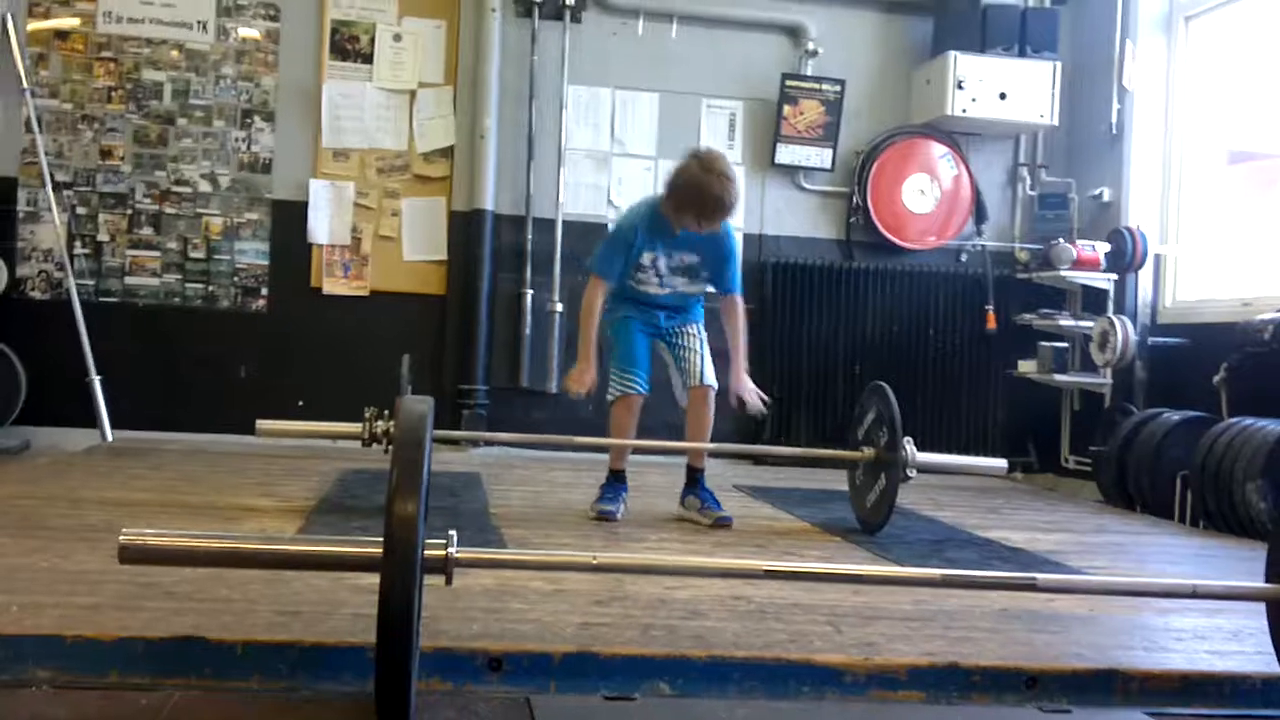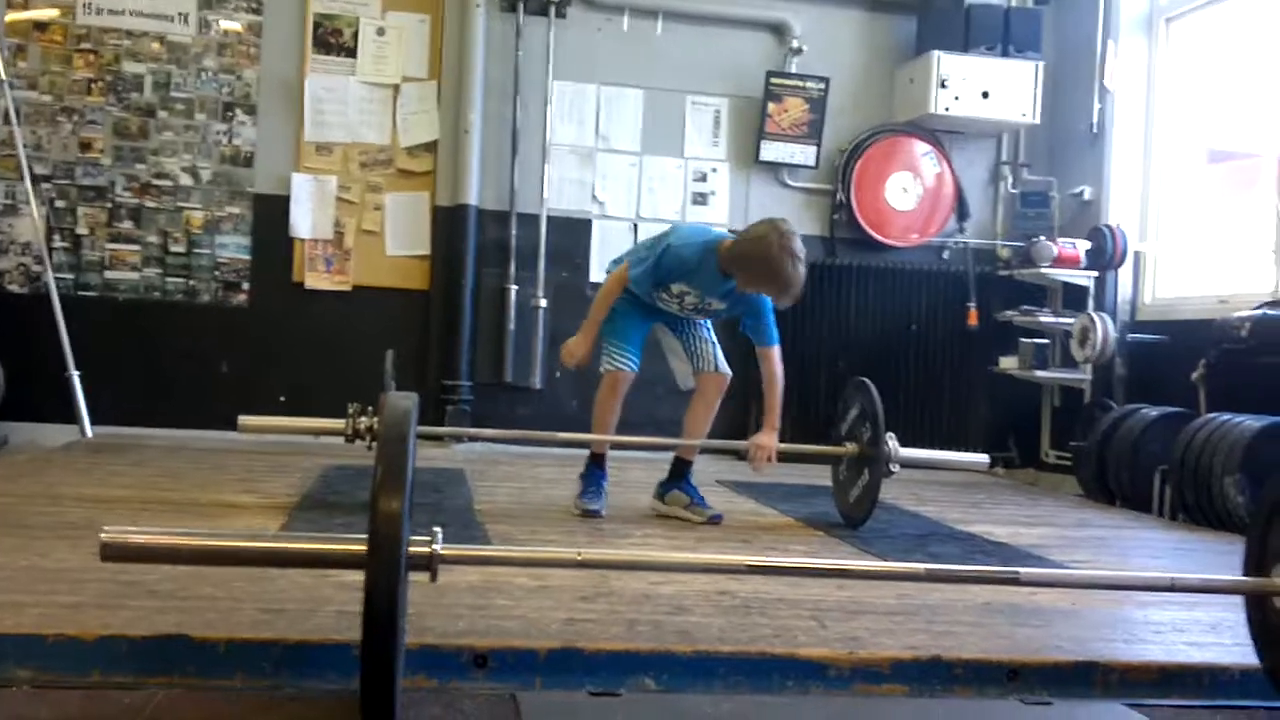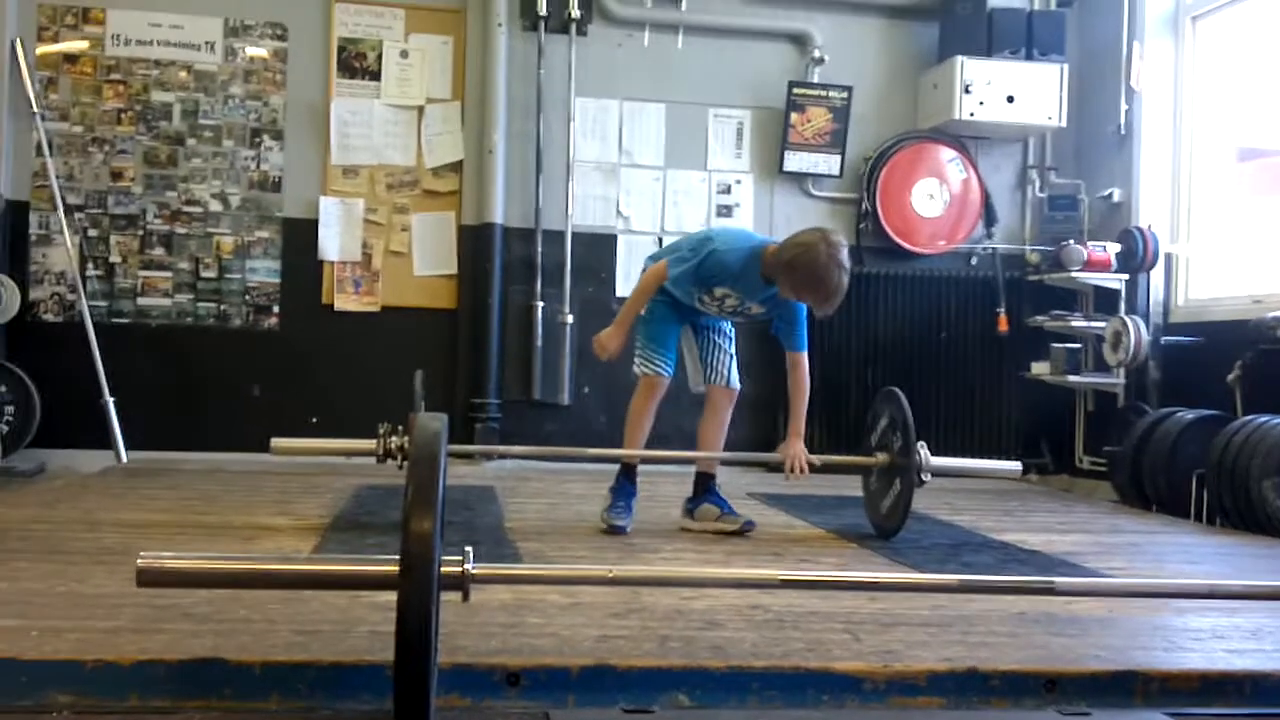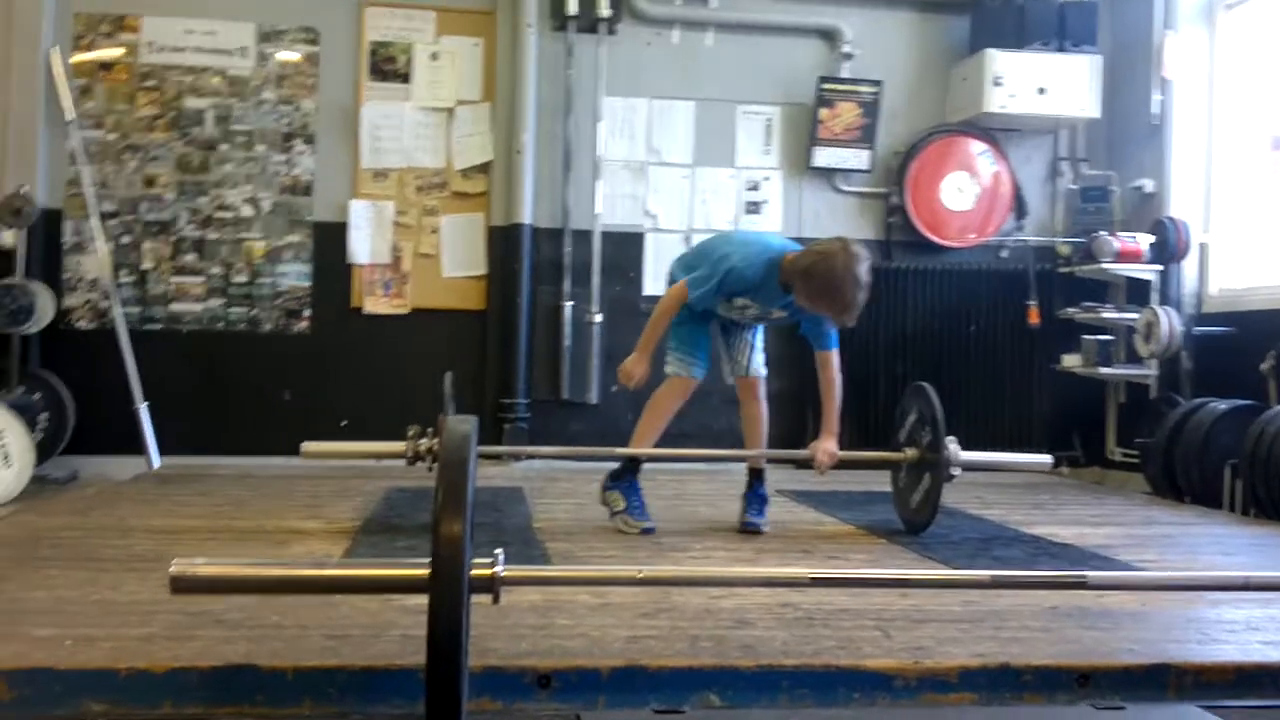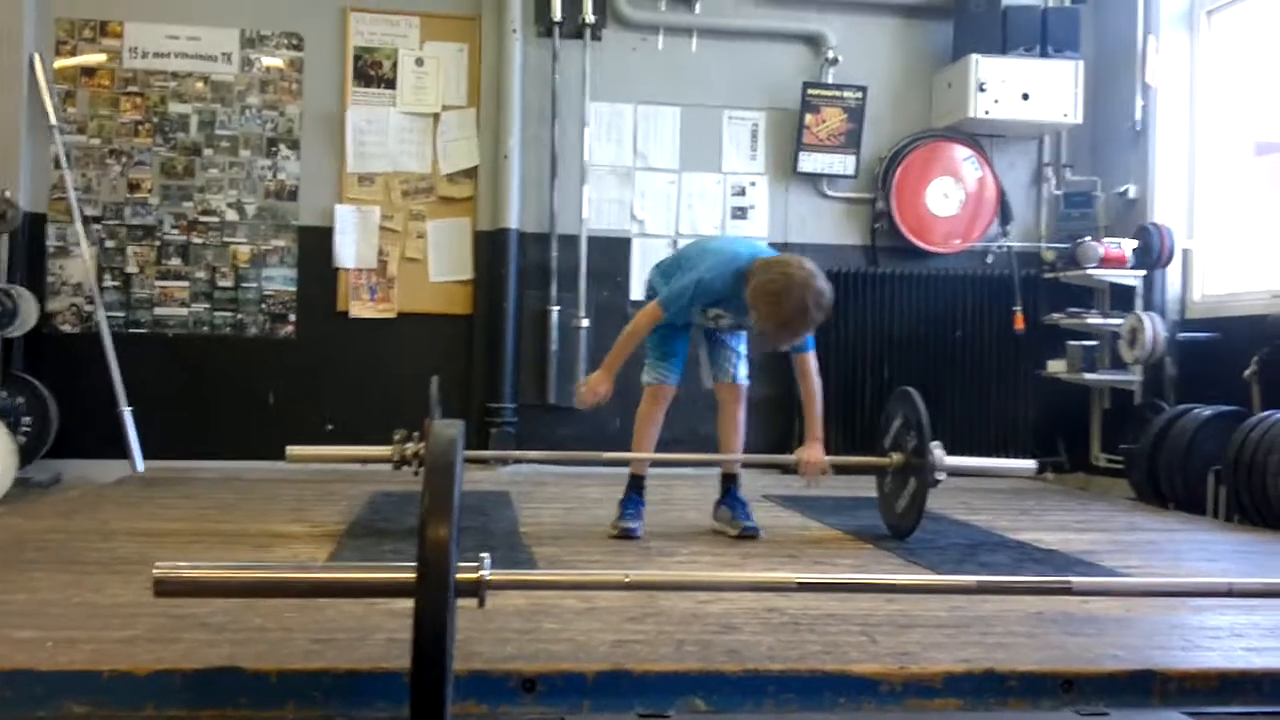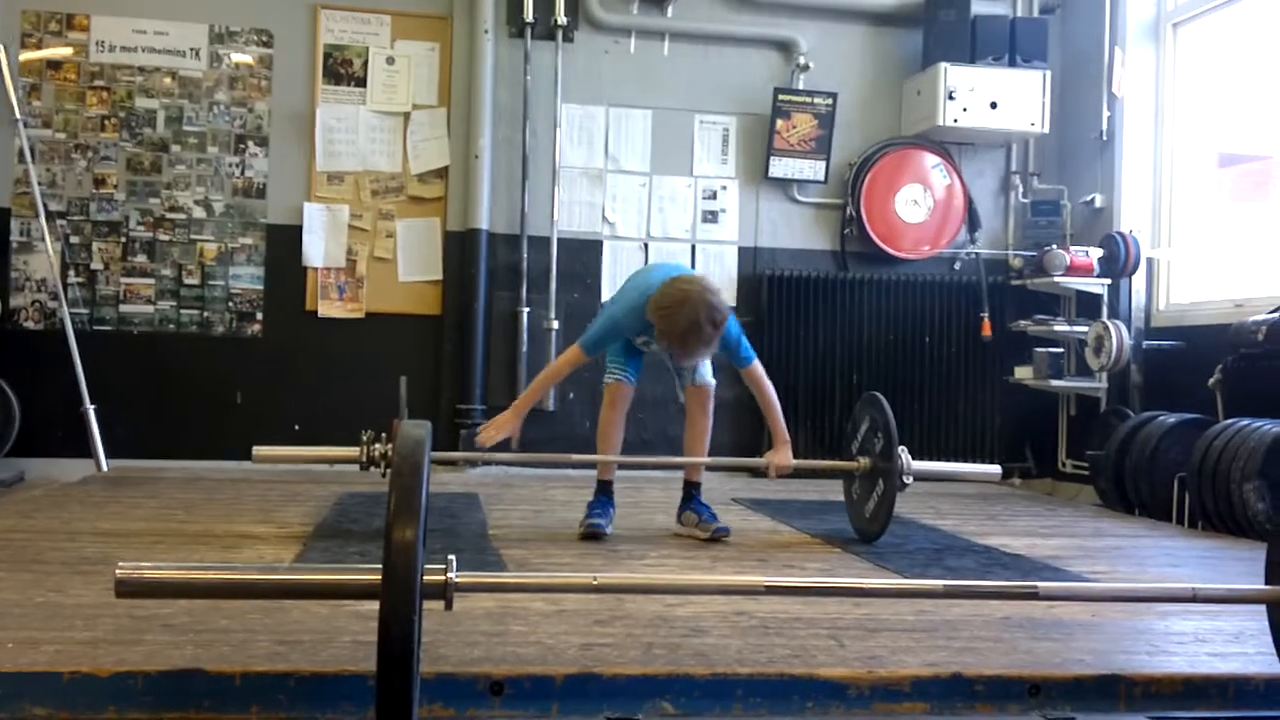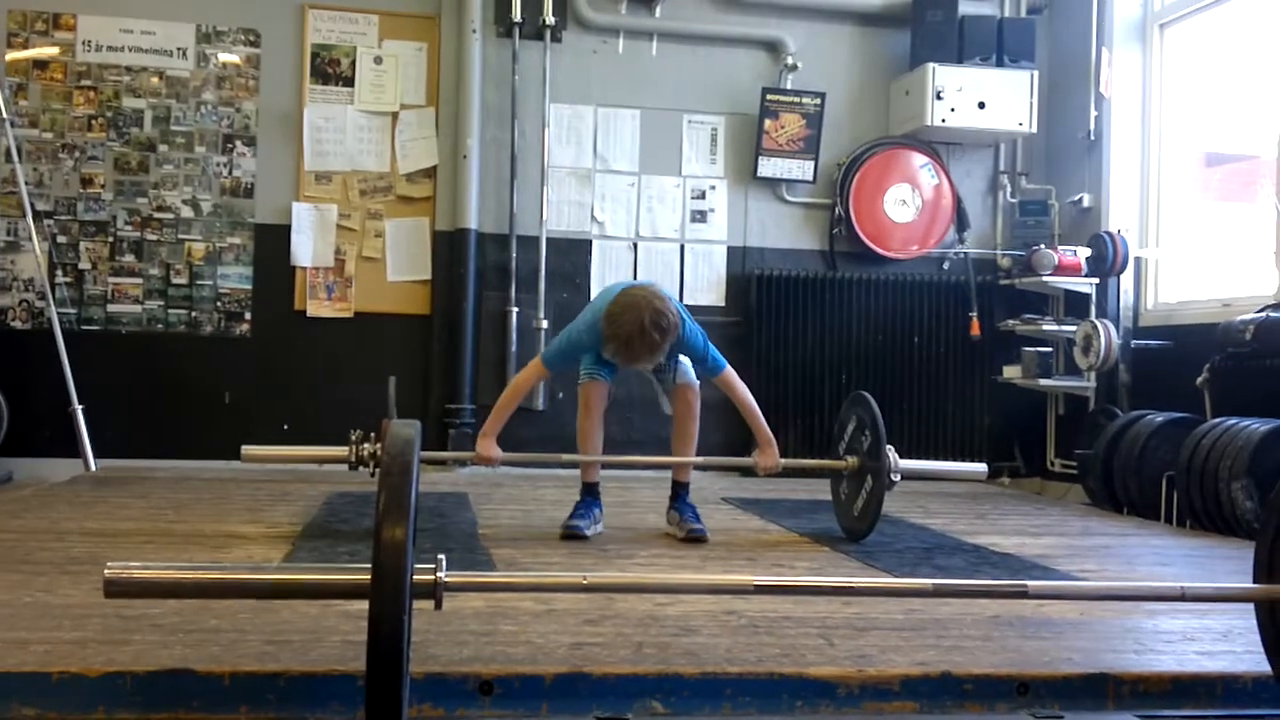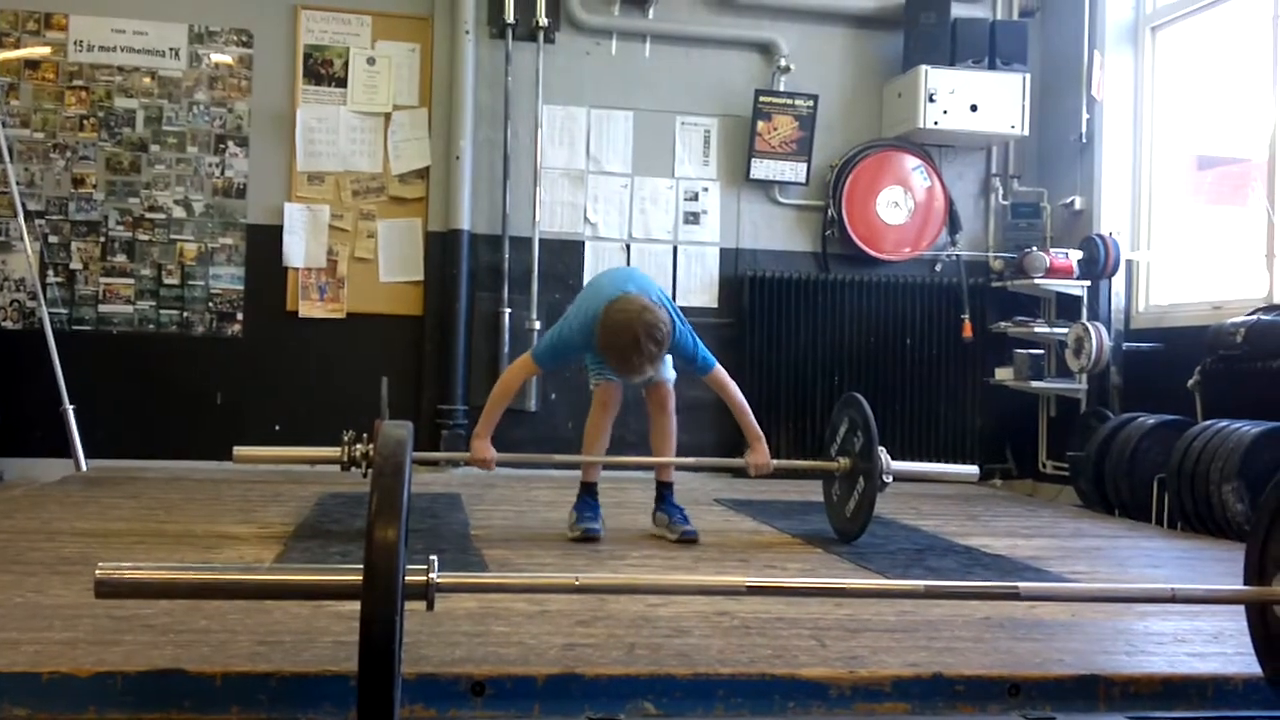
dt=0.3s
person 1, frame 1
left shoulder: (721, 234)
right shoulder: (636, 224)
left elbow: (732, 303)
right elbow: (596, 288)
left wrist: (739, 371)
right wrist: (584, 360)
left hip: (685, 314)
right hip: (632, 310)
left knee: (703, 389)
right knee: (629, 395)
left ankle: (695, 487)
right ankle: (615, 485)
person 1, frame 2
left shoulder: (756, 293)
right shoulder: (685, 248)
left elbow: (771, 359)
right elbow: (618, 277)
left wrist: (770, 430)
right wrist: (585, 336)
left hip: (686, 313)
right hip: (636, 296)
left knee: (717, 378)
right knee: (618, 373)
left ankle: (676, 482)
right ankle: (594, 473)
person 1, frame 3
left shoulder: (790, 298)
right shoulder: (727, 253)
left elbow: (798, 364)
right elbow: (656, 272)
left wrist: (795, 438)
right wrist: (618, 329)
left hip: (713, 311)
right hip: (668, 293)
left knee: (723, 391)
right knee: (655, 380)
left ankle: (702, 497)
right ankle: (624, 487)
person 1, frame 4
left shoulder: (814, 295)
right shoulder: (747, 265)
left elbow: (828, 363)
right elbow: (676, 294)
left wrist: (828, 436)
right wrist: (642, 355)
left hip: (741, 310)
right hip: (693, 296)
left knee: (752, 384)
right knee: (684, 379)
left ankle: (756, 491)
right ankle: (623, 480)
person 1, frame 5
left shoulder: (791, 300)
right shoulder: (714, 276)
left elbow: (807, 369)
right elbow: (647, 317)
left wrist: (814, 441)
right wrist: (606, 374)
left hip: (733, 309)
right hip: (670, 292)
left knee: (733, 391)
right knee: (660, 389)
left ankle: (729, 499)
right ankle: (634, 496)
person 1, frame 6
left shoulder: (715, 319)
right shoulder: (629, 311)
left elbow: (757, 377)
right elbow: (569, 360)
left wrist: (782, 444)
right wrist: (516, 413)
left hip: (685, 324)
right hip: (631, 327)
left knee: (702, 394)
right knee: (618, 391)
left ankle: (691, 501)
right ankle: (603, 498)
person 1, frame 7
left shoulder: (680, 329)
right shoulder: (590, 328)
left elbow: (733, 385)
right elbow: (528, 376)
left wrist: (767, 445)
right wrist: (488, 436)
left hip: (660, 341)
right hip: (606, 342)
left knee: (688, 394)
right knee: (592, 394)
left ankle: (679, 502)
right ankle: (589, 500)
person 1, frame 8
left shoulder: (670, 328)
right shoulder: (580, 327)
left elbow: (723, 381)
right elbow: (517, 372)
left wrist: (757, 443)
right wrist: (481, 437)
left hip: (649, 331)
right hip: (598, 326)
left knee: (662, 396)
right knee: (608, 395)
left ankle: (664, 501)
right ankle: (587, 499)
